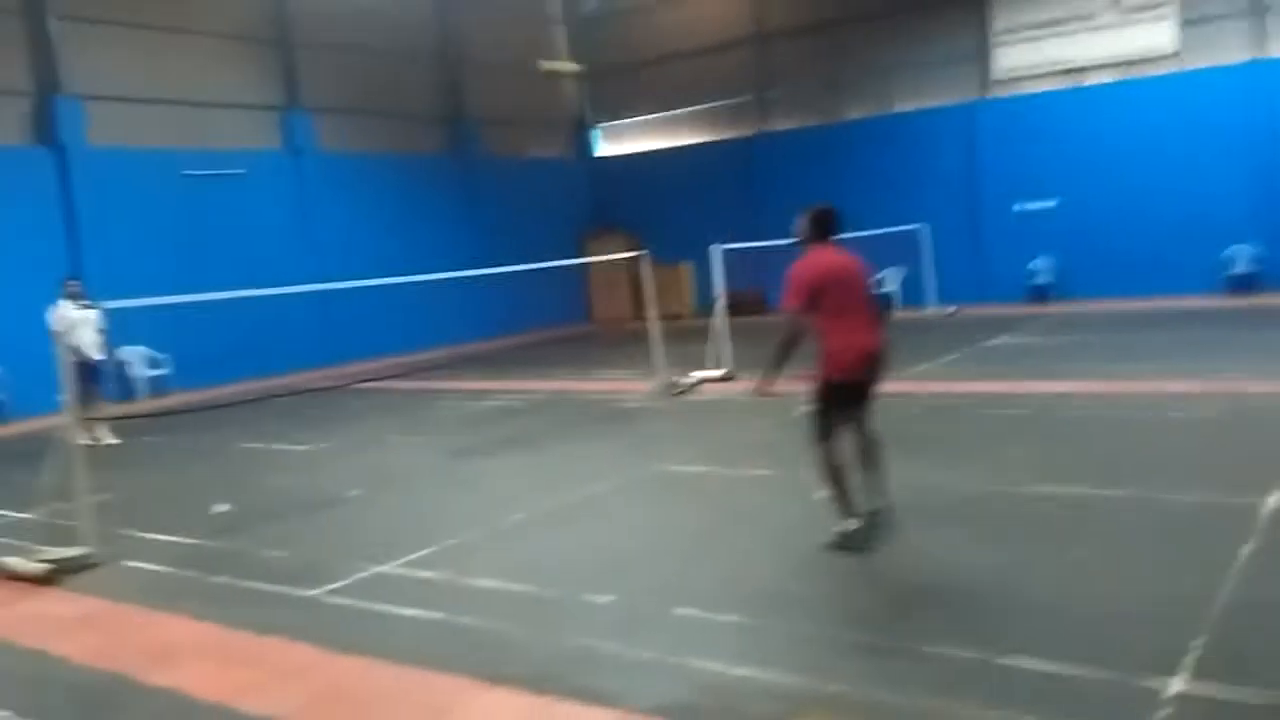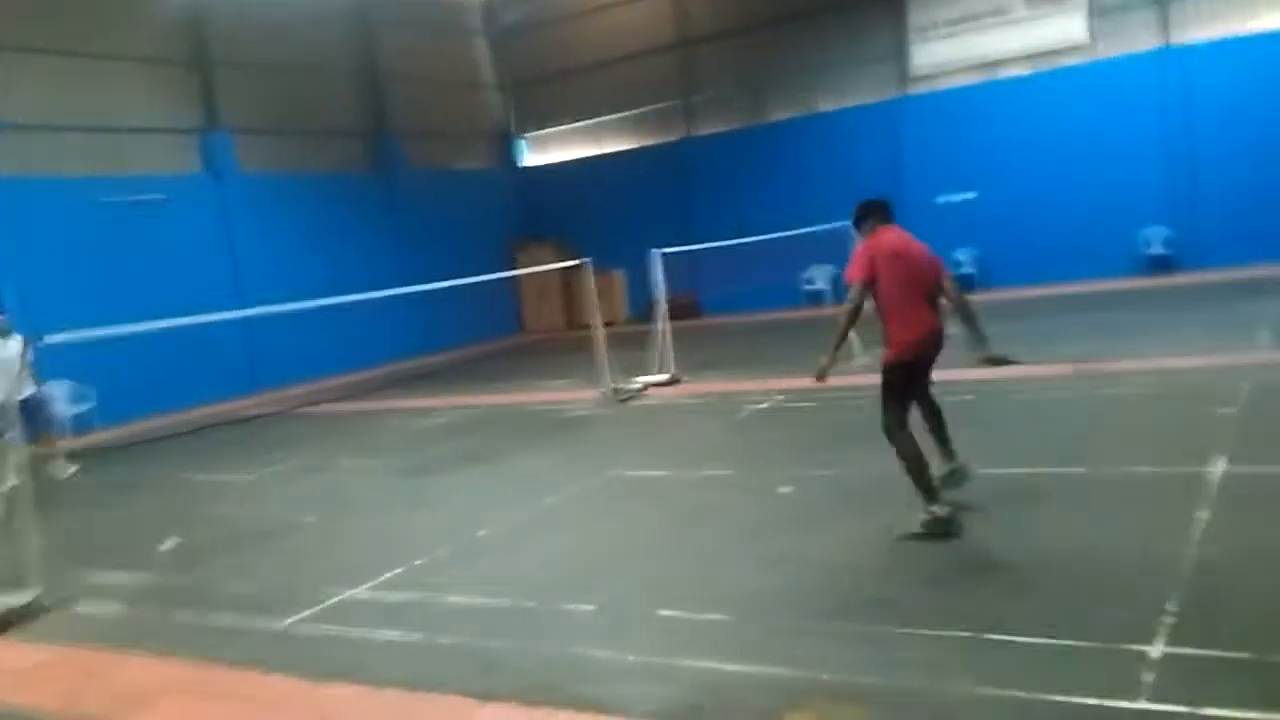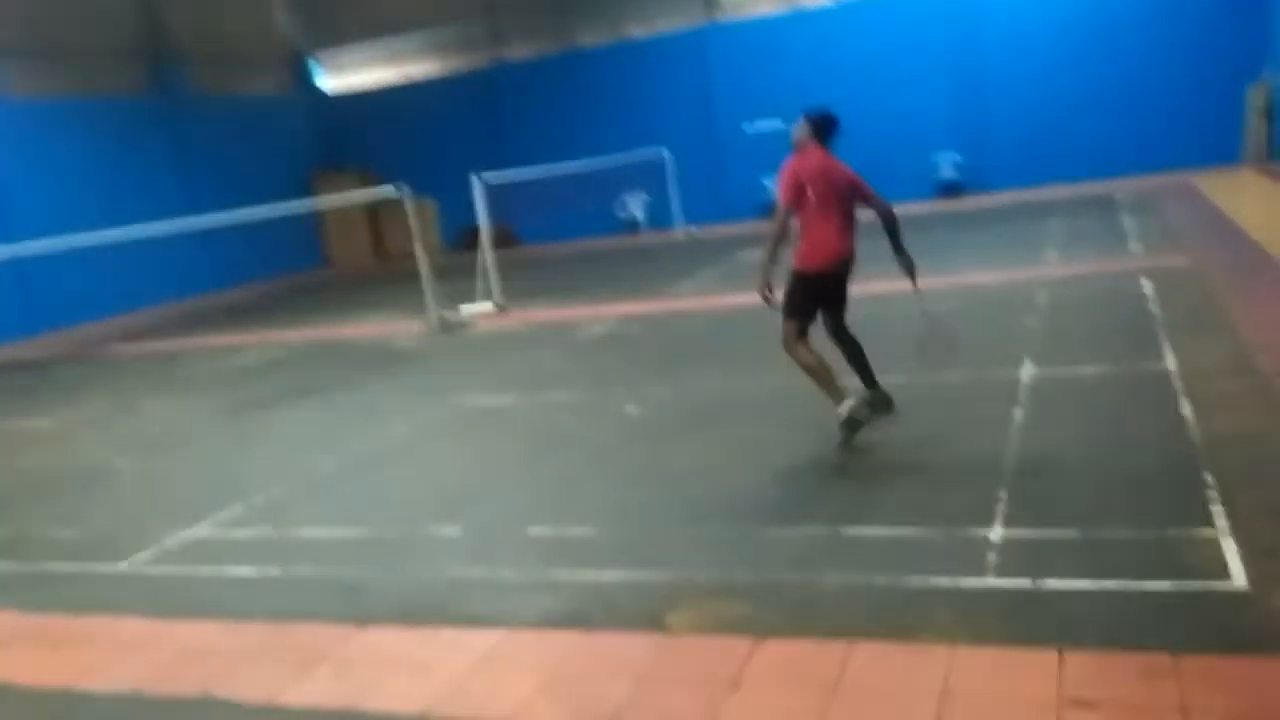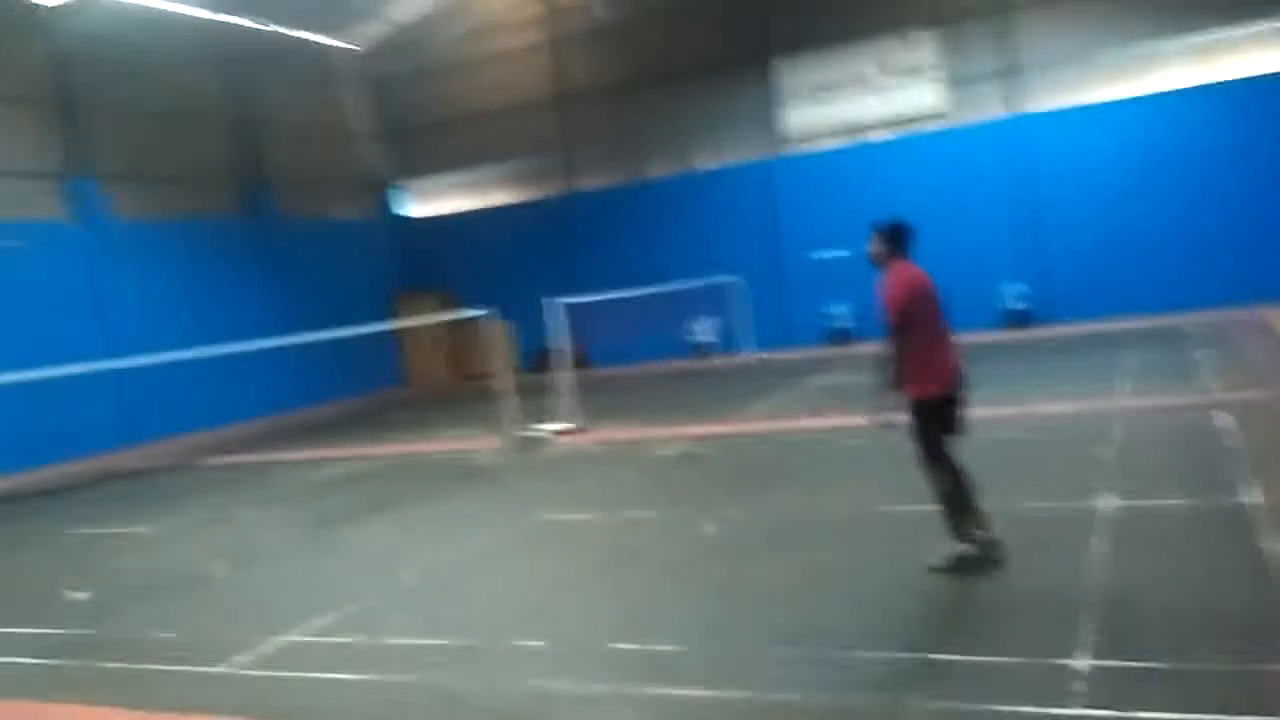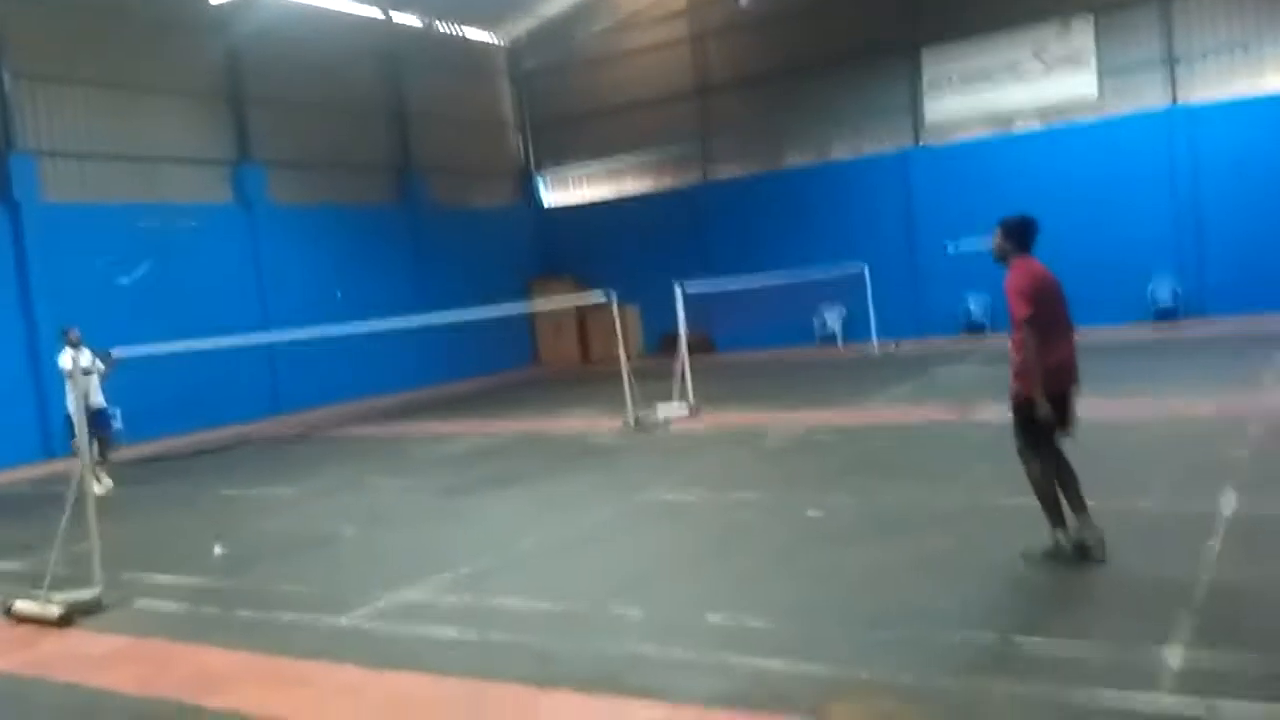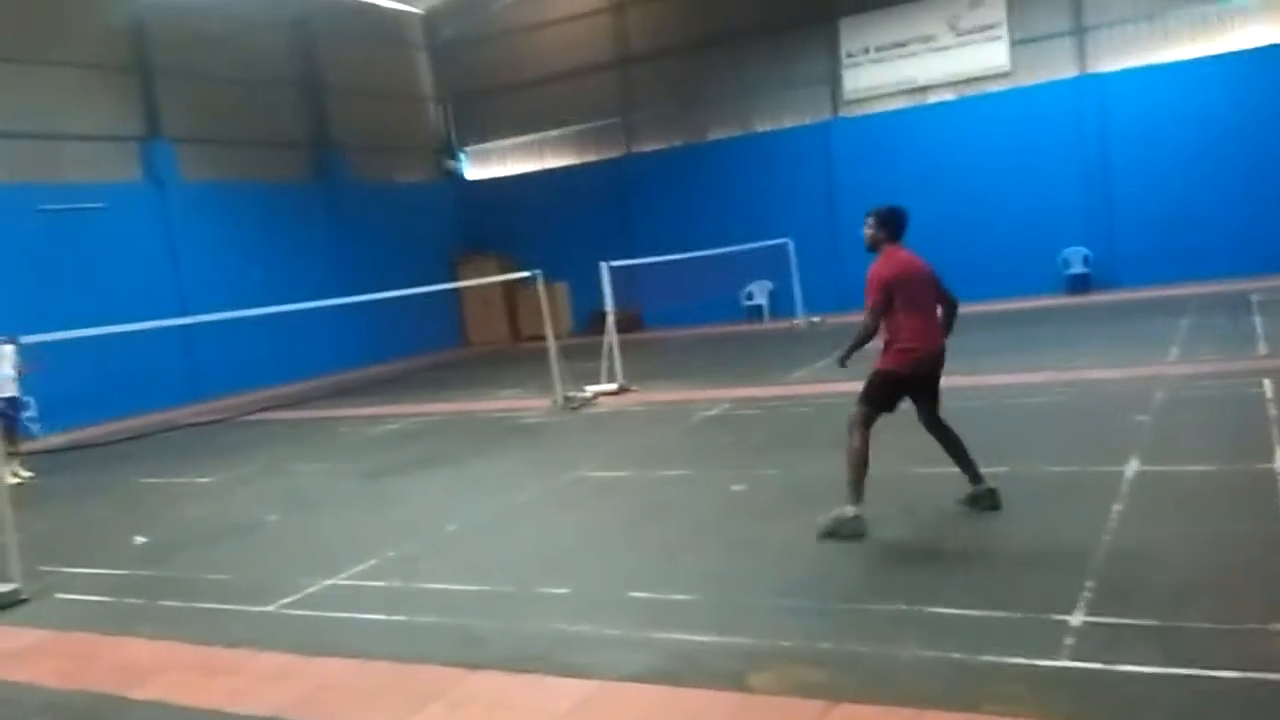
dt=0.5s
person 1, frame 1
left shoulder: (805, 269)
right shoulder: (852, 263)
left elbow: (794, 330)
right elbow: (876, 312)
left wrist: (770, 373)
left hip: (840, 362)
right hip: (871, 354)
left knee: (825, 437)
right knee: (858, 424)
left ankle: (852, 524)
right ankle: (874, 503)
person 1, frame 2
left shoulder: (868, 249)
right shoulder: (921, 249)
left elbow: (854, 303)
right elbow: (954, 297)
left wrist: (830, 356)
right wrist: (979, 340)
left hip: (904, 342)
right hip: (930, 337)
left knee: (894, 424)
right knee: (919, 393)
left ankle: (938, 511)
right ankle: (950, 464)
person 1, frame 3
left shoulder: (796, 165)
right shoulder: (844, 172)
left elbow: (782, 221)
right elbow: (885, 211)
left wrist: (766, 274)
right wrist: (900, 251)
left hip: (813, 264)
right hip: (840, 260)
left knee: (792, 339)
right knee: (836, 328)
left ankle: (846, 406)
right ankle: (876, 396)
person 1, frame 4
left shoulder: (894, 284)
right shoulder: (916, 278)
left elbow: (897, 347)
left wrist: (893, 388)
left hip: (926, 384)
right hip: (945, 377)
left knee: (933, 461)
right knee: (940, 457)
left ankle: (964, 546)
right ankle: (979, 534)
person 1, frame 5
left shoulder: (1018, 279)
right shoulder: (1042, 274)
left elbow: (1029, 338)
left wrist: (1039, 395)
left hip: (1036, 381)
right hip: (1061, 373)
left knee: (1030, 453)
right knee: (1047, 449)
left ankle: (1063, 539)
right ankle: (1085, 530)
person 1, frame 6
left shoulder: (881, 270)
right shoulder: (919, 264)
left elbow: (871, 327)
right elbow: (951, 305)
left wrist: (847, 352)
left hip: (900, 359)
right hip: (930, 357)
left knee: (859, 424)
right knee: (931, 420)
left ankle: (852, 512)
right ankle: (981, 488)
